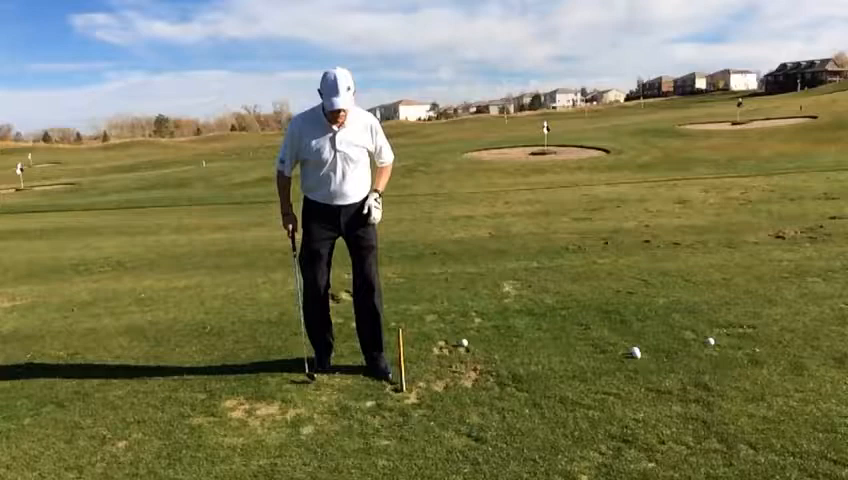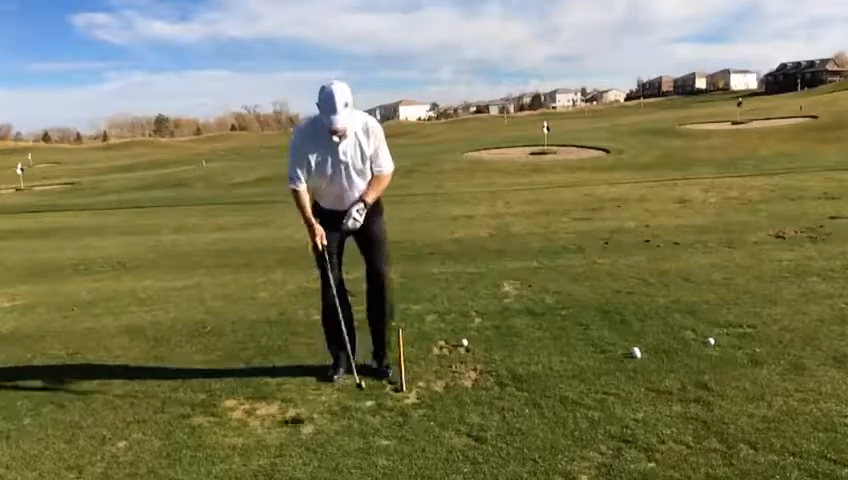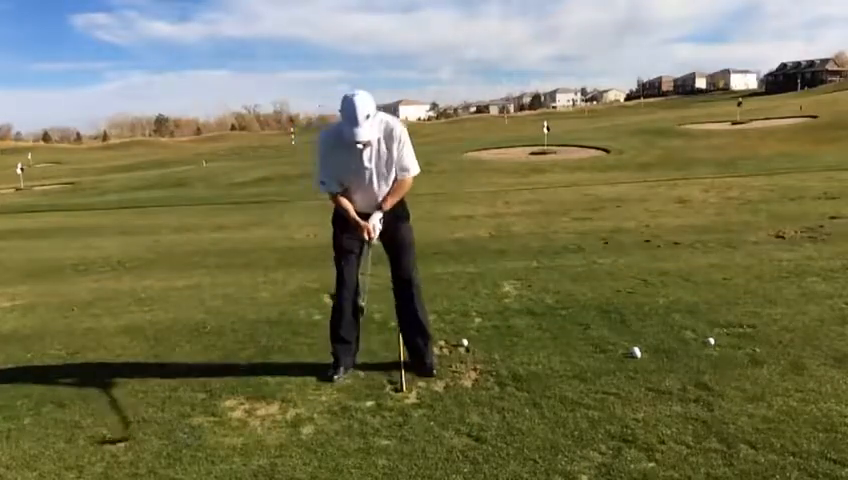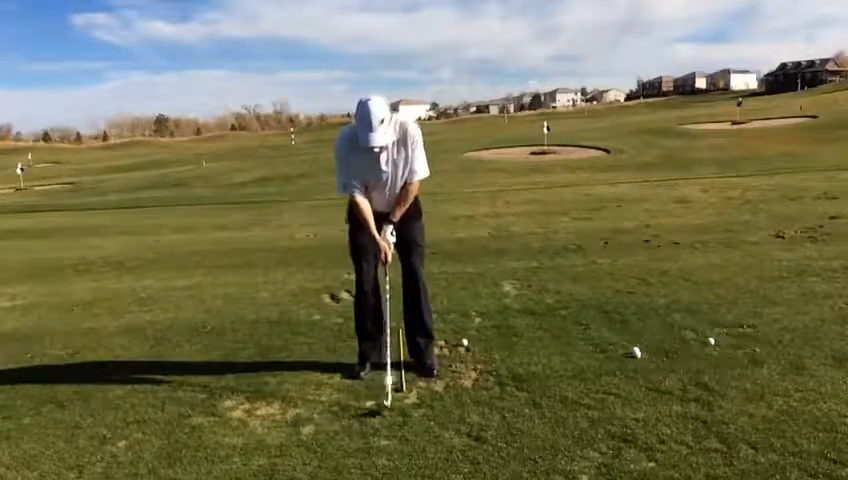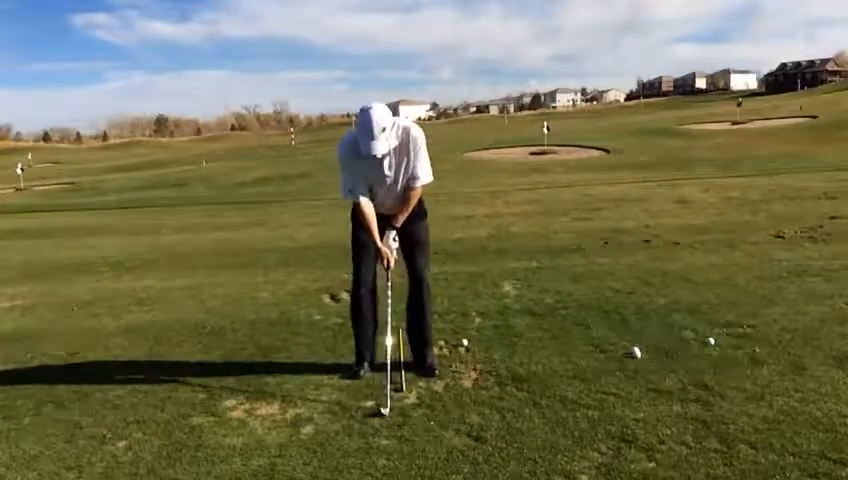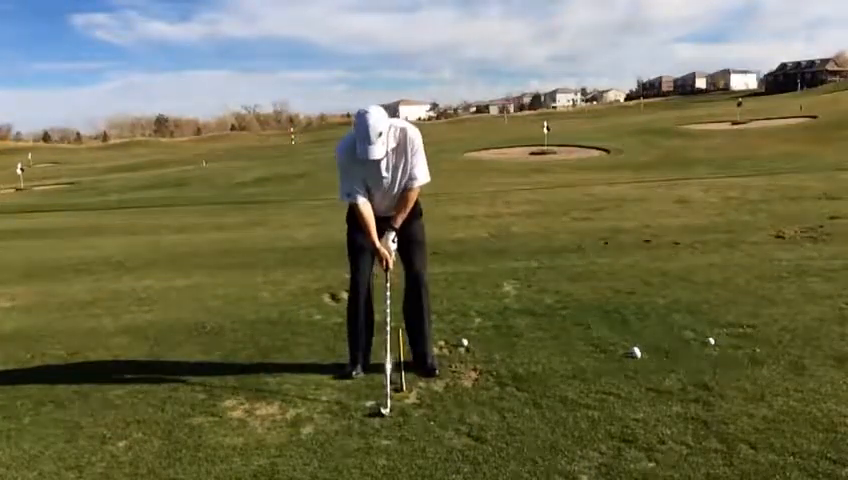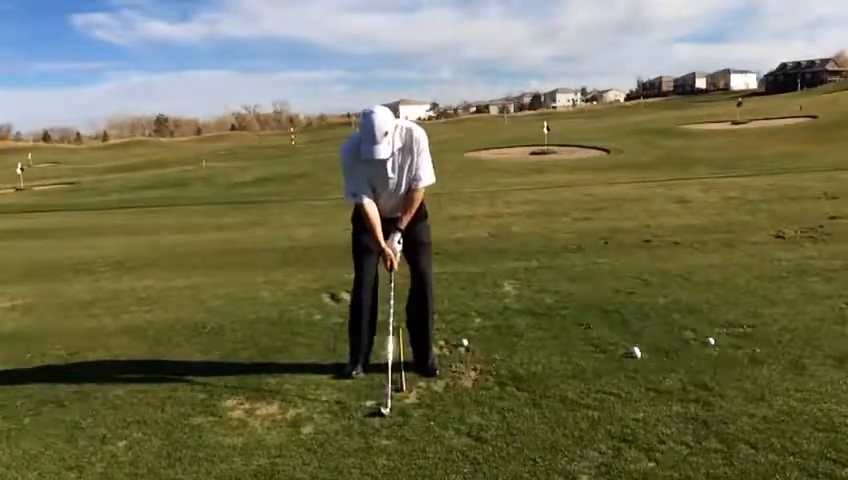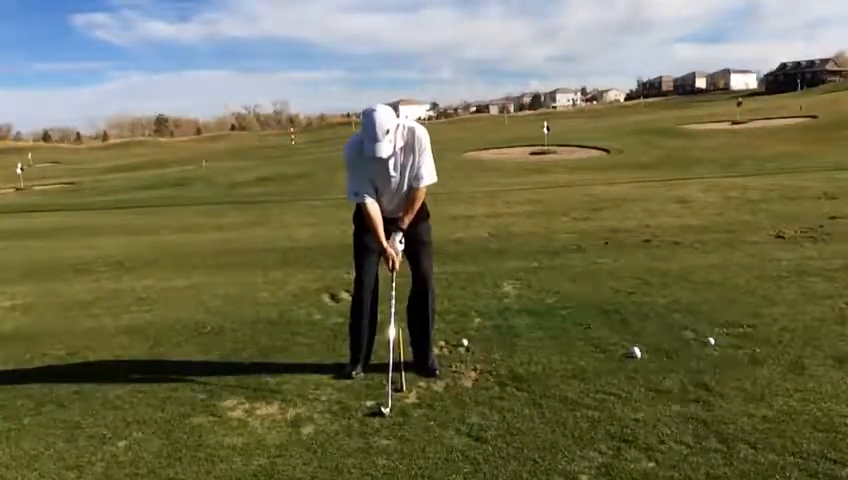
dt=0.4s
person 1, frame 1
left shoulder: (367, 123)
right shoulder: (300, 125)
left elbow: (385, 162)
right elbow: (283, 170)
left wrist: (376, 194)
right wrist: (287, 210)
left hip: (359, 210)
right hip: (318, 212)
left knee: (368, 284)
right knee: (315, 286)
left ankle: (375, 357)
right ankle: (323, 352)
person 1, frame 2
left shoulder: (368, 126)
right shoulder: (303, 135)
left elbow: (384, 172)
right elbow: (298, 186)
left wrist: (363, 205)
right wrist: (312, 224)
left hip: (365, 209)
right hip: (324, 214)
left knee: (379, 276)
right knee: (331, 284)
left ankle: (382, 354)
right ankle: (340, 357)
person 1, frame 3
left shoulder: (394, 129)
right shoulder: (328, 140)
left elbow: (407, 176)
right elbow: (333, 189)
left wrist: (380, 212)
right wrist: (358, 222)
left hip: (392, 210)
right hip: (349, 215)
left knee: (406, 279)
right knee: (346, 284)
left ankle: (420, 353)
right ankle: (343, 358)
person 1, frame 4
left shoulder: (409, 131)
right shoulder: (345, 142)
left elbow: (413, 181)
right elbow: (355, 195)
left wrist: (391, 223)
right wrist: (376, 237)
left hip: (405, 210)
right hip: (364, 214)
left knee: (414, 278)
right knee: (365, 282)
left ankle: (422, 353)
right ankle: (369, 355)
person 1, frame 5
left shoulder: (412, 135)
right shoulder: (349, 147)
left elbow: (417, 185)
right elbow: (361, 199)
left wrist: (394, 229)
right wrist: (378, 244)
left hip: (409, 212)
right hip: (369, 214)
left knee: (420, 278)
right knee: (363, 282)
left ankle: (423, 355)
right ankle: (364, 357)
person 1, frame 6
left shoulder: (409, 135)
right shoulder: (346, 150)
left elbow: (414, 185)
right elbow: (358, 201)
left wrist: (393, 230)
right wrist: (376, 244)
left hip: (405, 212)
right hip: (364, 216)
left knee: (417, 277)
right knee: (360, 283)
left ankle: (423, 355)
right ankle: (358, 358)
person 1, frame 7
left shoulder: (415, 136)
right shoulder: (351, 150)
left elbow: (419, 186)
right elbow: (364, 201)
left wrist: (399, 230)
right wrist: (382, 245)
left hip: (410, 214)
right hip: (370, 217)
left knee: (423, 278)
right knee: (364, 283)
left ankle: (424, 355)
right ankle: (358, 357)
person 1, frame 8
left shoulder: (416, 135)
right shoulder: (354, 149)
left elbow: (420, 186)
right elbow: (366, 200)
left wrist: (400, 230)
right wrist: (384, 245)
left hip: (412, 213)
right hip: (371, 216)
left knee: (423, 279)
right knee: (365, 283)
left ankle: (424, 355)
right ankle: (358, 357)
